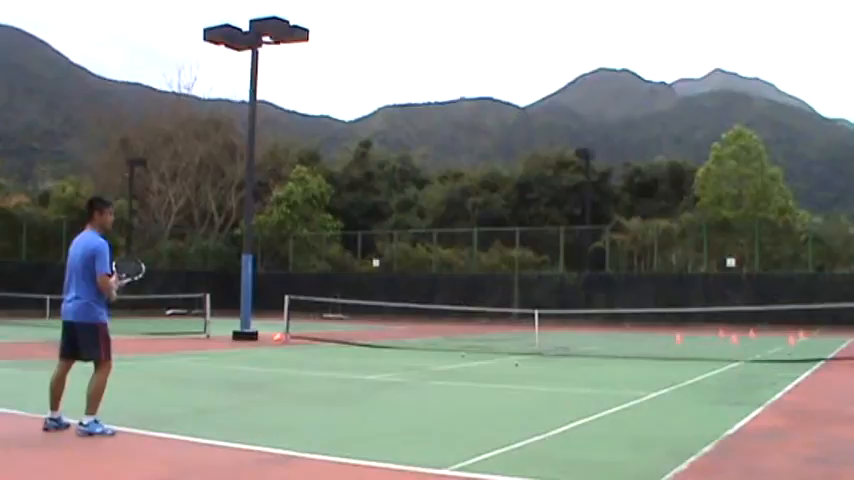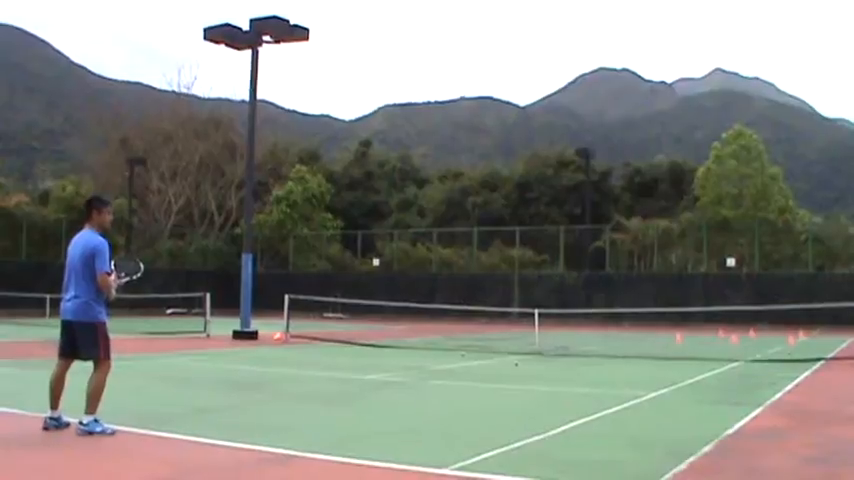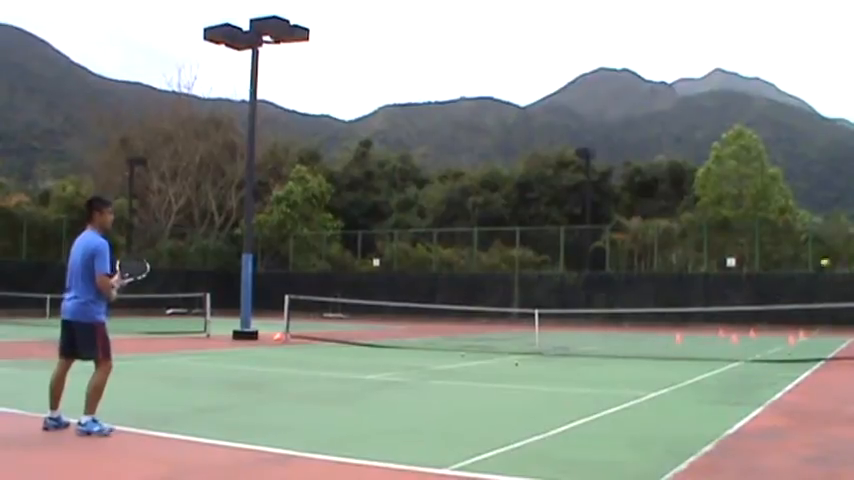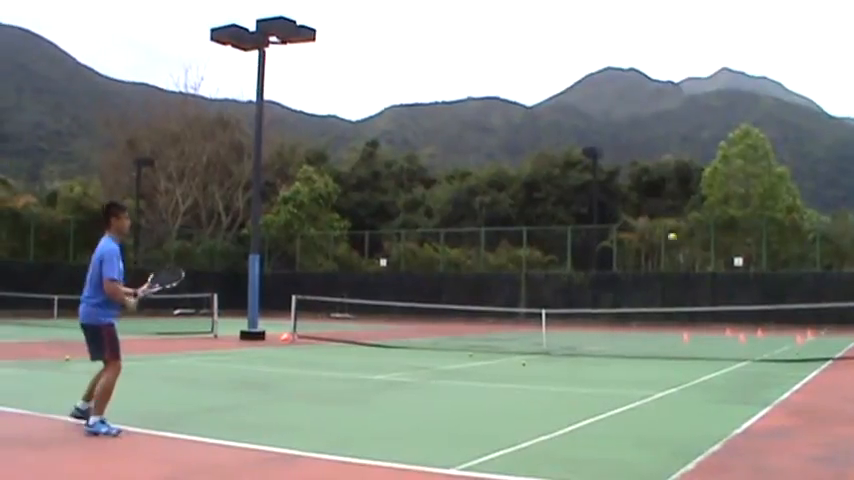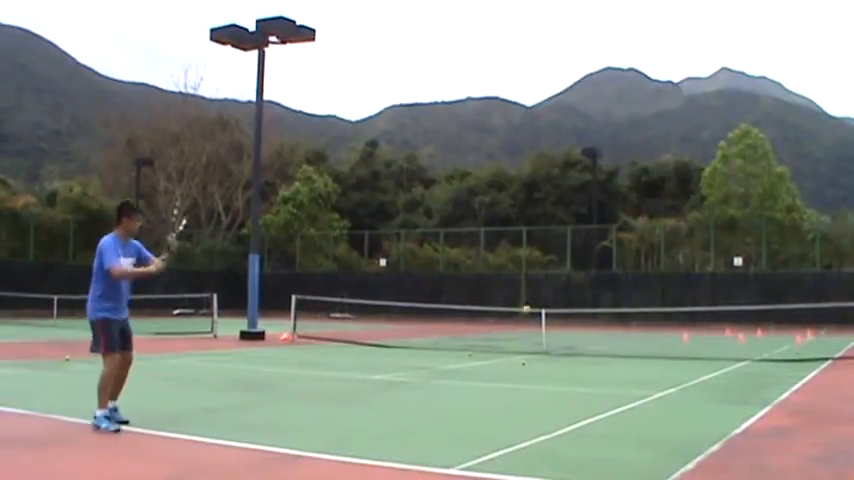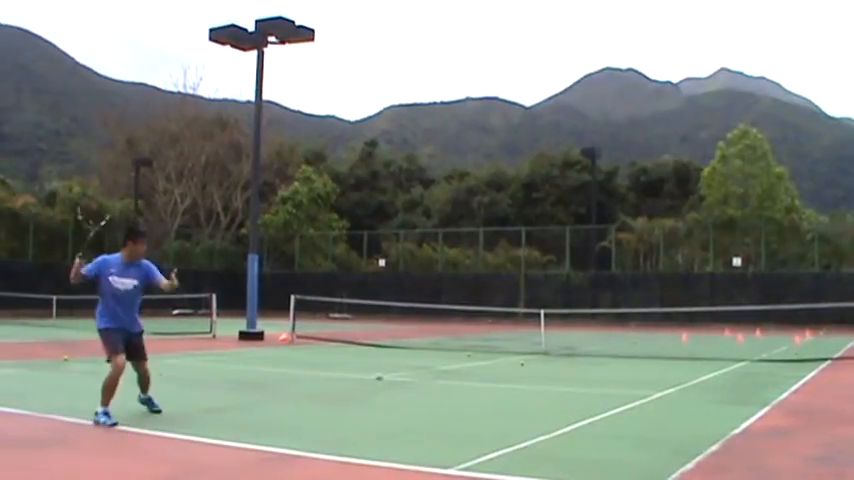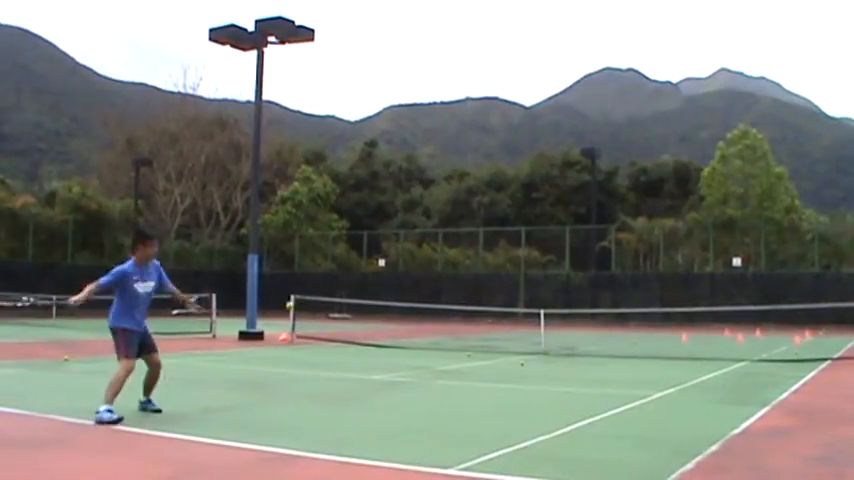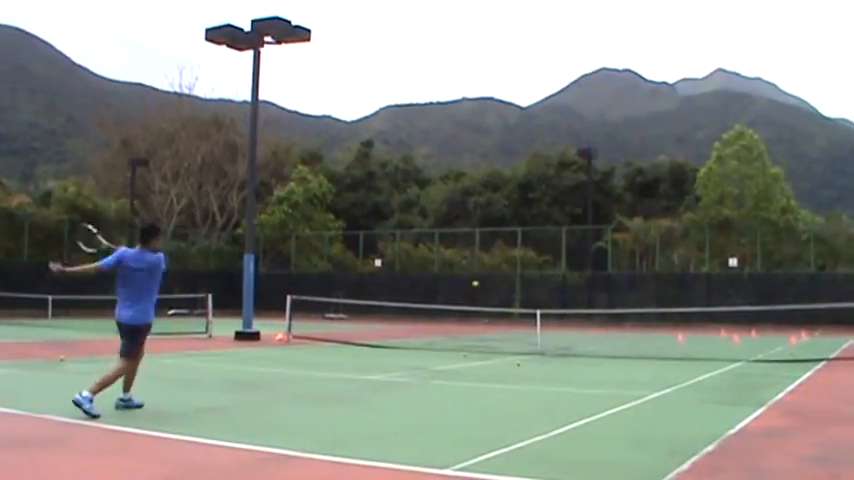
dt=0.3s
person 1, frame 1
left shoulder: (77, 241)
right shoulder: (99, 244)
right elbow: (102, 282)
left wrist: (111, 282)
right wrist: (112, 294)
left hip: (70, 311)
right hip: (91, 314)
left knee: (64, 364)
right knee: (103, 365)
left ankle: (53, 417)
right ankle: (88, 421)
person 1, frame 2
left shoulder: (76, 240)
right shoulder: (99, 243)
right elbow: (102, 281)
left wrist: (109, 281)
right wrist: (111, 292)
left hip: (69, 311)
right hip: (90, 313)
left knee: (62, 363)
right knee: (102, 365)
left ankle: (53, 416)
right ankle: (88, 420)
person 1, frame 3
left shoulder: (80, 240)
right shoulder: (99, 244)
right elbow: (100, 282)
left wrist: (110, 283)
right wrist: (111, 294)
left hip: (70, 310)
right hip: (89, 313)
left knee: (64, 364)
right knee: (103, 365)
left ankle: (53, 416)
right ankle: (87, 420)
person 1, frame 4
left shoulder: (107, 246)
right shoulder: (110, 249)
right elbow: (109, 288)
left wrist: (133, 292)
right wrist: (128, 303)
left hip: (93, 314)
right hip: (99, 316)
left knee: (109, 366)
right knee: (114, 367)
left ankle: (83, 406)
right ankle: (95, 421)
person 1, frame 5
left shoulder: (134, 245)
right shoulder: (107, 243)
left elbow: (156, 264)
right elbow: (118, 272)
right wrist: (149, 270)
left hip: (121, 313)
right hip: (102, 312)
left knee: (126, 359)
right knee: (113, 361)
left ankle: (111, 406)
right ankle: (101, 414)
person 1, frame 6
left shoulder: (145, 267)
right shoulder: (103, 262)
left elbow: (163, 284)
right elbow: (76, 279)
left wrist: (172, 284)
right wrist: (77, 267)
left hip: (133, 327)
right hip: (109, 325)
left knee: (143, 371)
right knee: (118, 364)
left ankle: (145, 396)
right ankle: (102, 411)
person 1, frame 7
left shoulder: (156, 267)
right shoulder: (123, 271)
left elbow: (168, 288)
right elbow: (96, 286)
left wrist: (186, 299)
right wrist: (81, 296)
left hip: (138, 325)
right hip: (123, 326)
left knee: (156, 363)
right knee: (127, 366)
left ankle: (145, 400)
right ankle: (105, 409)
person 1, frame 8
left shoulder: (124, 255)
right shoulder: (159, 260)
left elbow: (96, 268)
left wrist: (66, 269)
left hip: (124, 317)
right hip: (141, 320)
left knee: (137, 355)
right knee: (125, 365)
left ankle: (125, 397)
right ankle: (86, 396)
